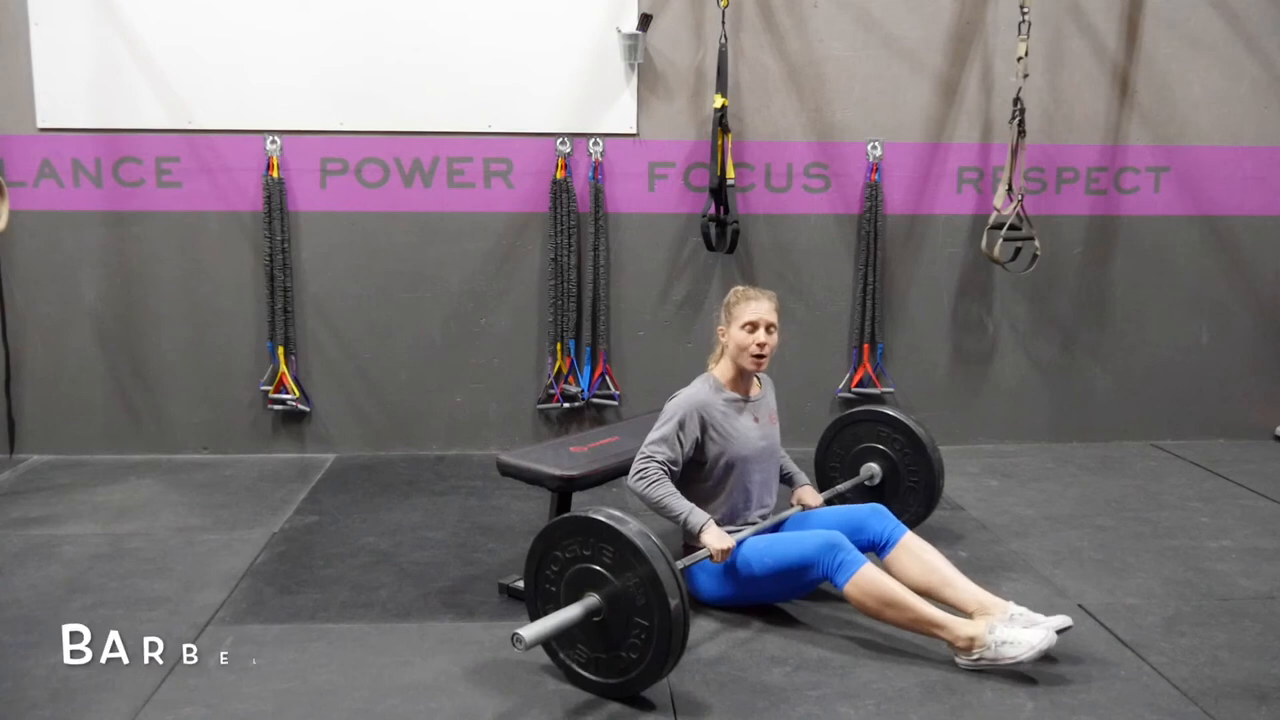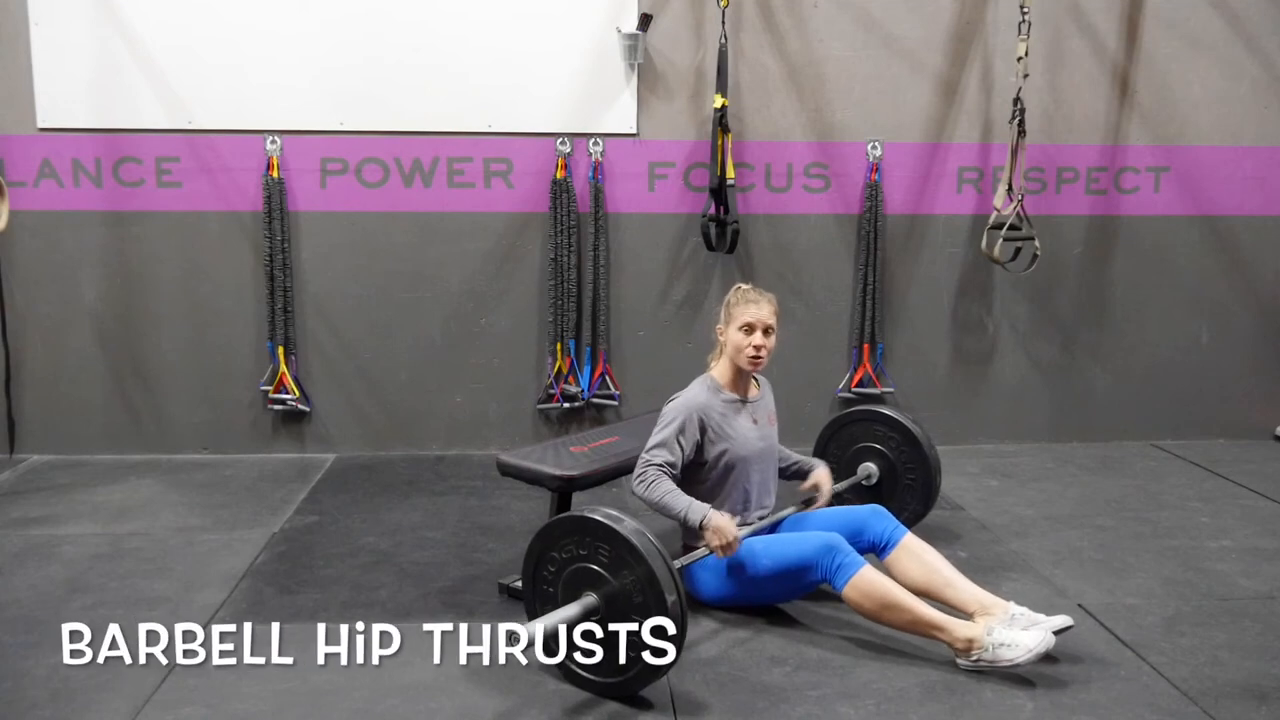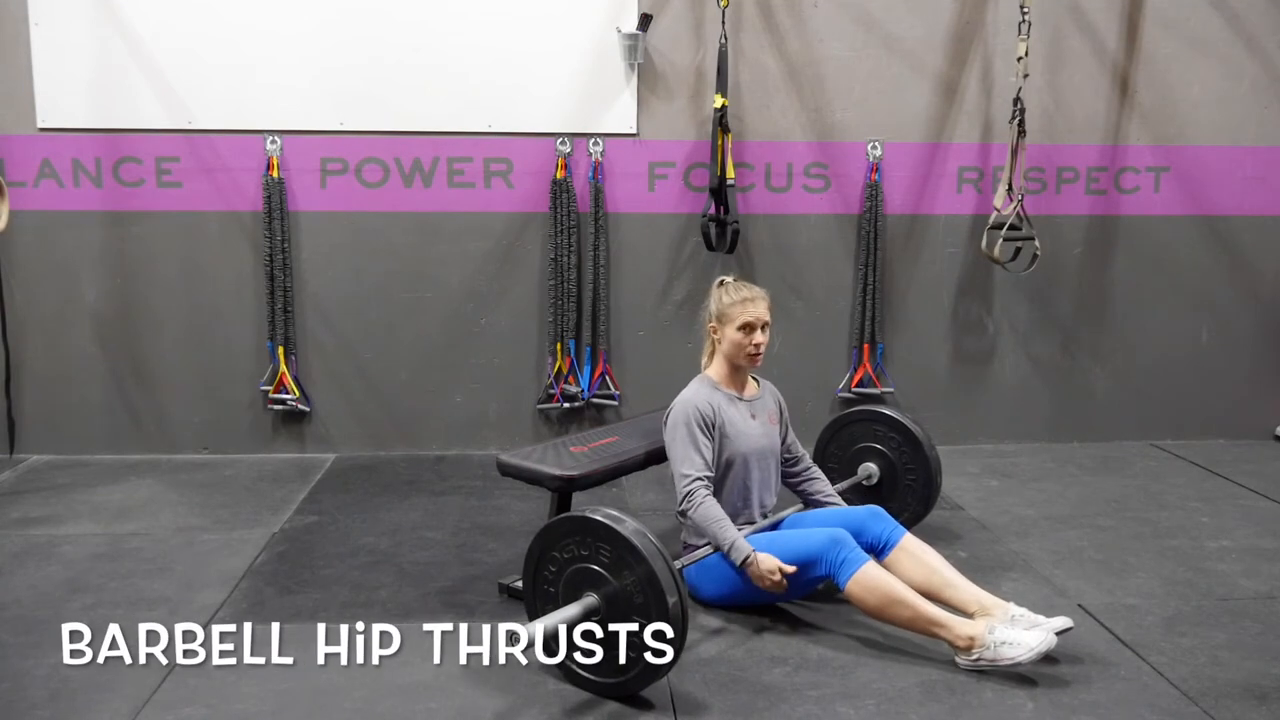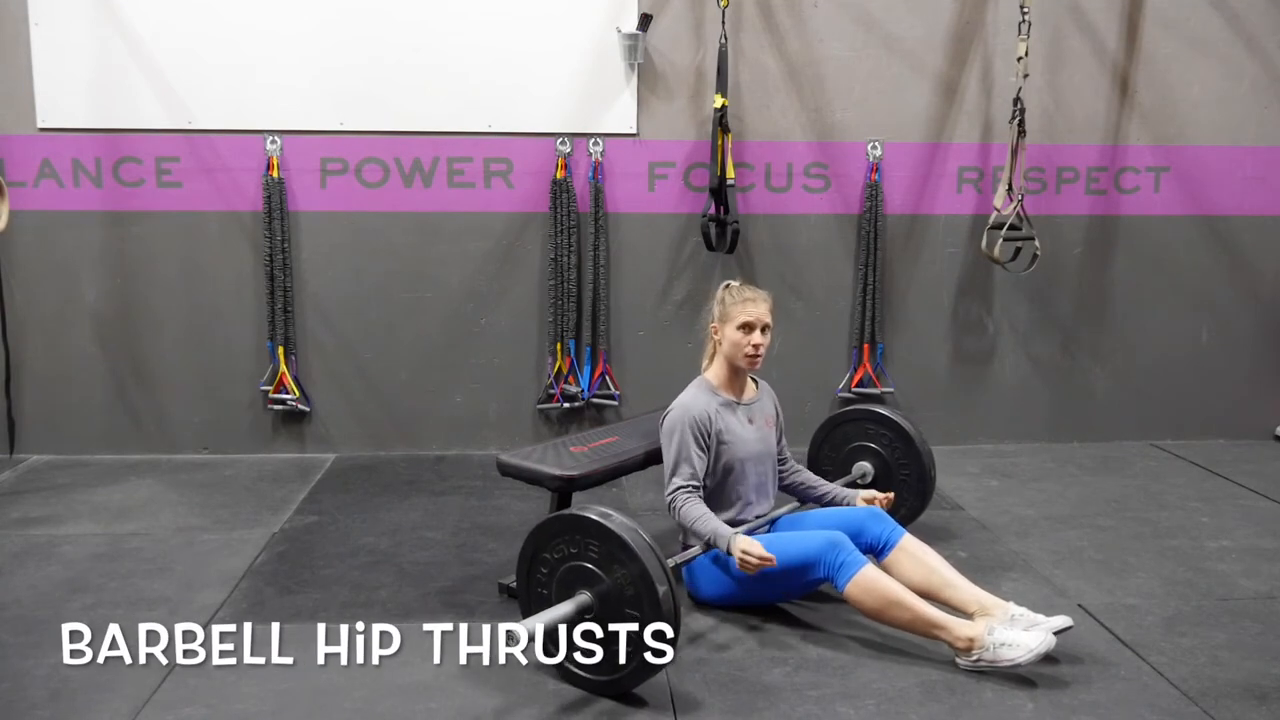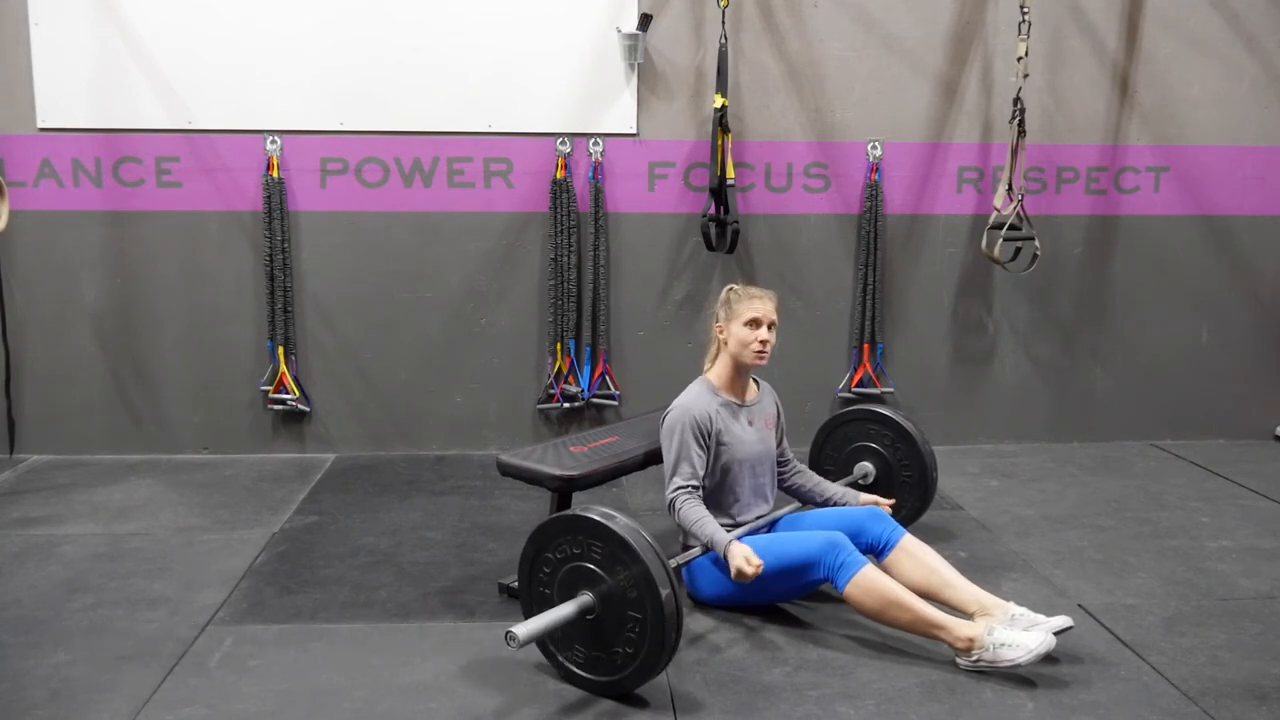
dt=1s
person 1, frame 1
left shoulder: (763, 388)
right shoulder: (694, 404)
right elbow: (644, 474)
left wrist: (799, 481)
right wrist: (703, 525)
left hip: (766, 533)
right hip: (716, 562)
left knee: (874, 519)
right knee: (829, 547)
left ankle: (993, 611)
right ankle: (966, 637)
person 1, frame 2
left shoulder: (761, 389)
right shoulder: (693, 406)
right elbow: (647, 477)
left wrist: (812, 466)
right wrist: (703, 517)
left hip: (765, 535)
right hip: (715, 561)
left knee: (872, 520)
right knee: (828, 550)
left ankle: (993, 611)
right ankle: (966, 639)
person 1, frame 3
left shoulder: (767, 394)
right shoulder: (694, 406)
left elbow: (798, 468)
right elbow: (694, 496)
left wrist: (848, 521)
right wrist: (748, 558)
left hip: (765, 534)
right hip: (716, 559)
left knee: (871, 520)
right knee: (833, 546)
left ankle: (993, 612)
right ankle: (968, 638)
person 1, frame 4
left shoulder: (763, 395)
right shoulder: (691, 411)
right elbow: (682, 498)
left wrist: (849, 496)
right wrist: (732, 541)
left hip: (766, 533)
right hip: (715, 560)
left knee: (870, 520)
right knee: (831, 547)
left ankle: (992, 612)
right ankle: (968, 639)
person 1, frame 5
left shoulder: (765, 397)
right shoulder: (692, 411)
right elbow: (683, 498)
left wrist: (852, 497)
right wrist: (728, 546)
left hip: (765, 533)
right hip: (714, 562)
left knee: (870, 520)
right knee: (831, 548)
left ankle: (992, 612)
right ankle: (968, 639)
